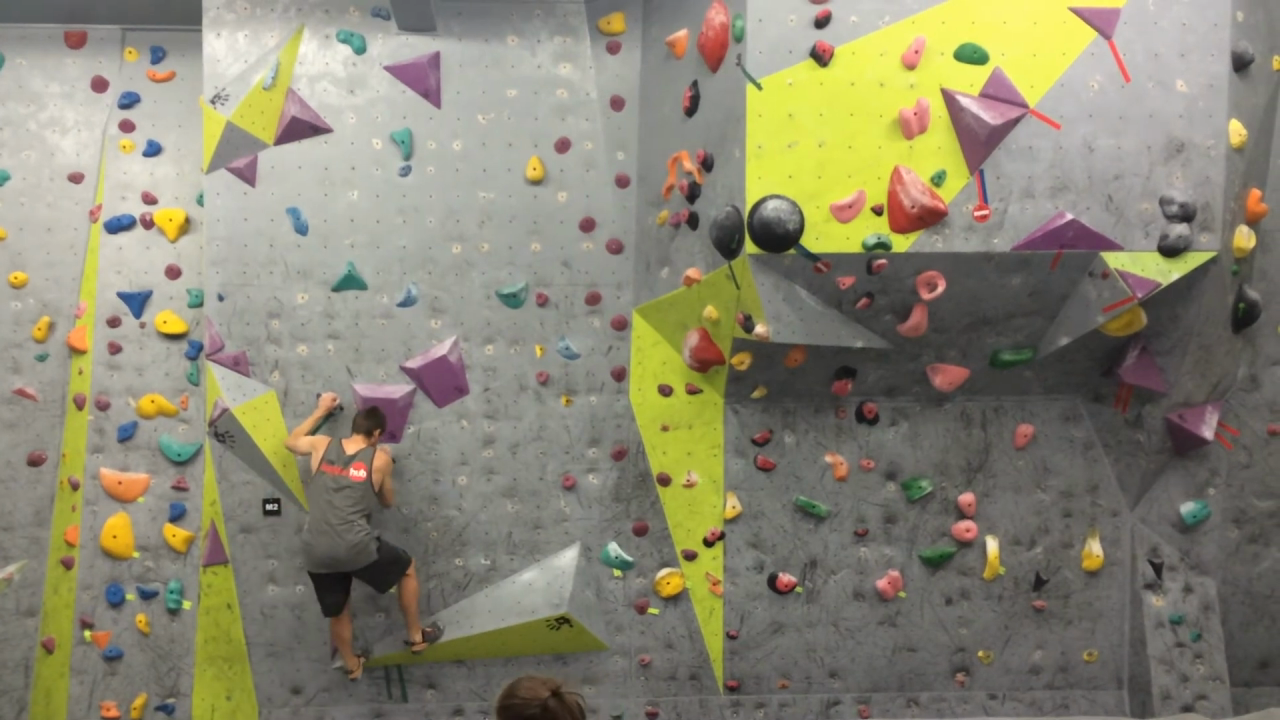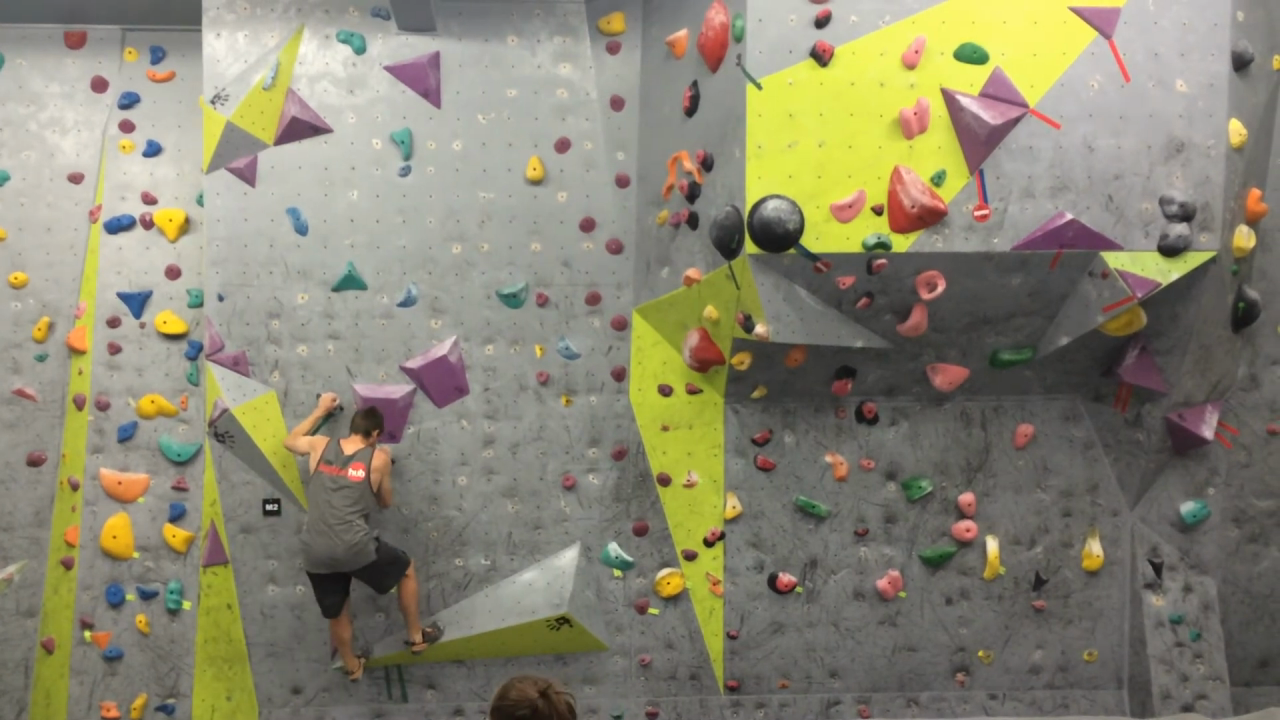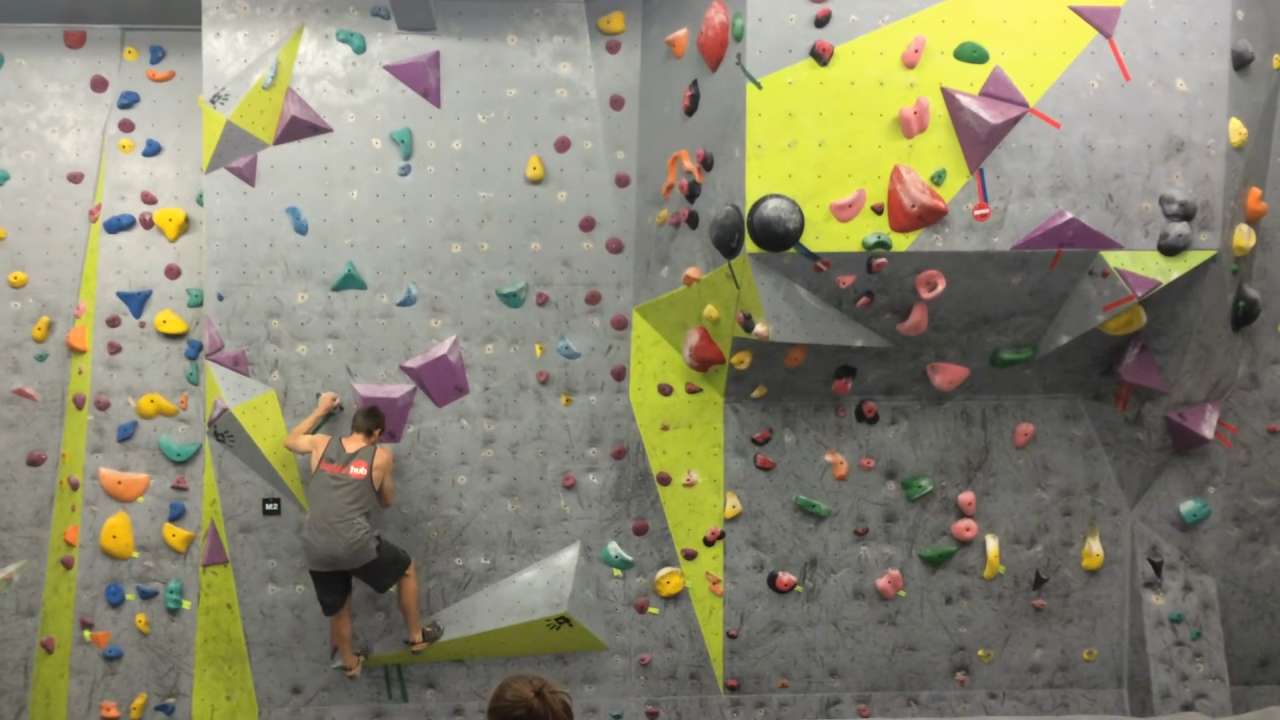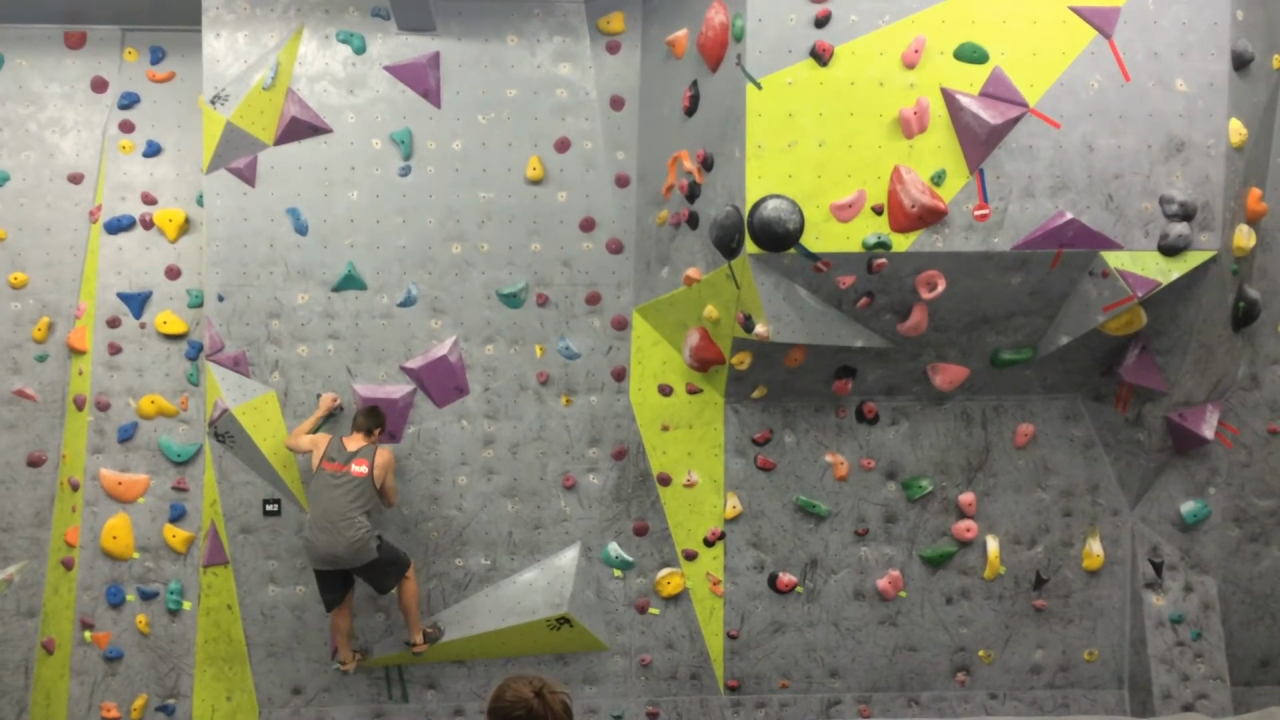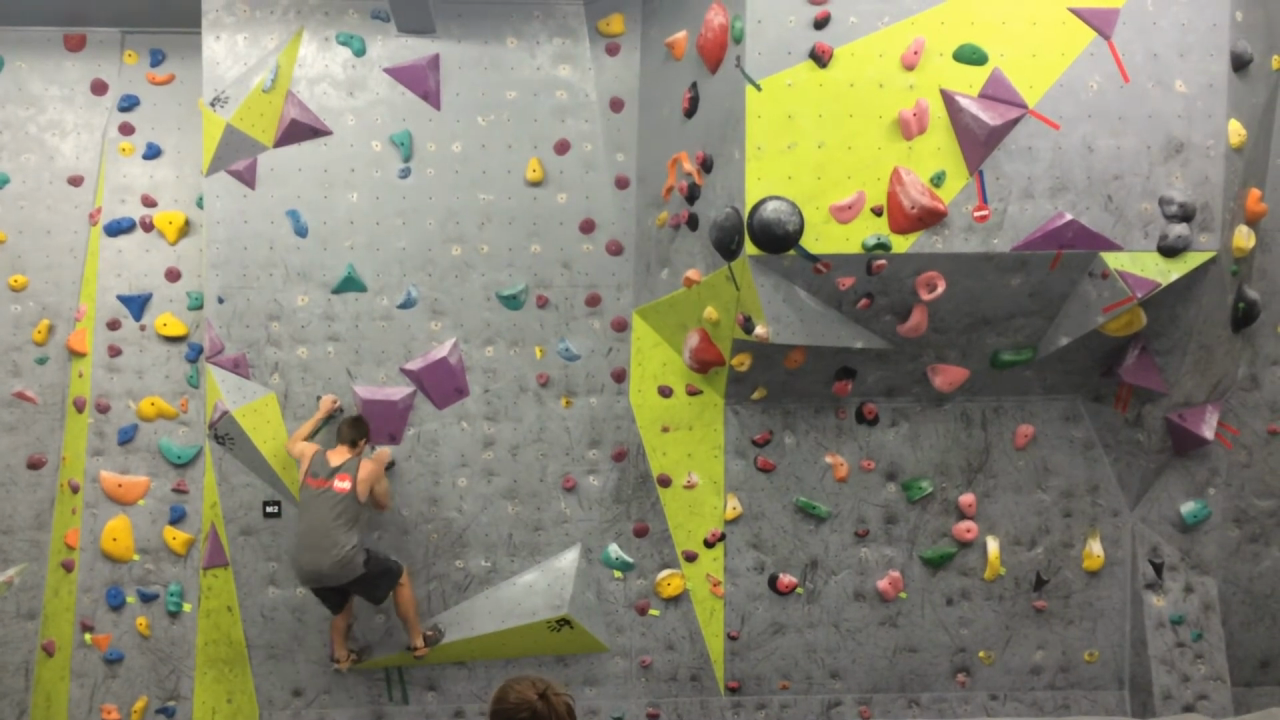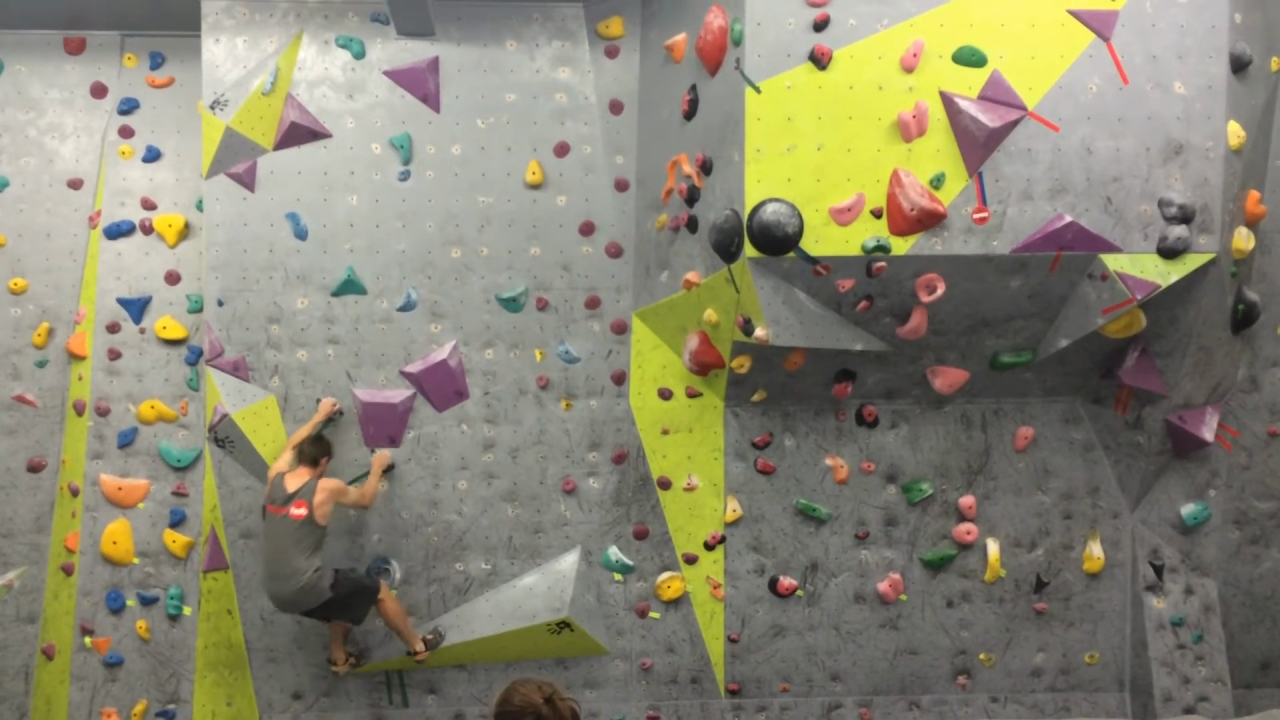
dt=0.2s
person 1, frame 1
left shoulder: (322, 446)
right shoulder: (380, 459)
left elbow: (291, 441)
right elbow: (387, 501)
left wrist: (321, 411)
left hip: (315, 552)
right hip: (355, 547)
left knee: (337, 611)
right knee: (407, 569)
left ankle: (352, 665)
right ankle: (416, 636)
person 1, frame 2
left shoulder: (320, 446)
right shoulder: (378, 459)
left elbow: (290, 441)
right elbow: (385, 502)
left wrist: (320, 411)
left hip: (314, 552)
right hip: (354, 548)
left knee: (336, 612)
right knee: (406, 570)
left ankle: (352, 666)
right ankle: (416, 636)
person 1, frame 3
left shoulder: (322, 444)
right shoulder: (381, 456)
left elbow: (290, 440)
right elbow: (387, 501)
left wrist: (320, 411)
left hip: (316, 550)
right hip: (355, 545)
left knee: (338, 609)
right knee: (406, 570)
left ankle: (350, 663)
right ankle: (416, 635)
person 1, frame 4
left shoulder: (323, 443)
right shoulder: (383, 456)
left elbow: (291, 441)
right elbow: (389, 501)
left wrist: (321, 411)
left hip: (317, 548)
right hip: (356, 544)
left knee: (340, 604)
right knee: (406, 572)
left ankle: (346, 658)
right ankle: (417, 637)
person 1, frame 5
left shoulder: (310, 455)
right shoulder: (368, 467)
left elbow: (292, 443)
right elbow: (383, 503)
left wrist: (321, 414)
left hip: (305, 566)
right hip: (342, 562)
left knee: (342, 603)
right knee: (399, 578)
left ankle: (340, 655)
right ankle: (417, 641)
person 1, frame 6
left shoulder: (275, 474)
right shoulder: (326, 489)
left elbow: (291, 447)
right elbow: (364, 500)
left wrist: (320, 417)
right wrist: (377, 469)
left hip: (277, 592)
right hip: (308, 588)
left knee: (341, 596)
right knee: (380, 591)
left ankle: (338, 659)
right ankle: (417, 646)
